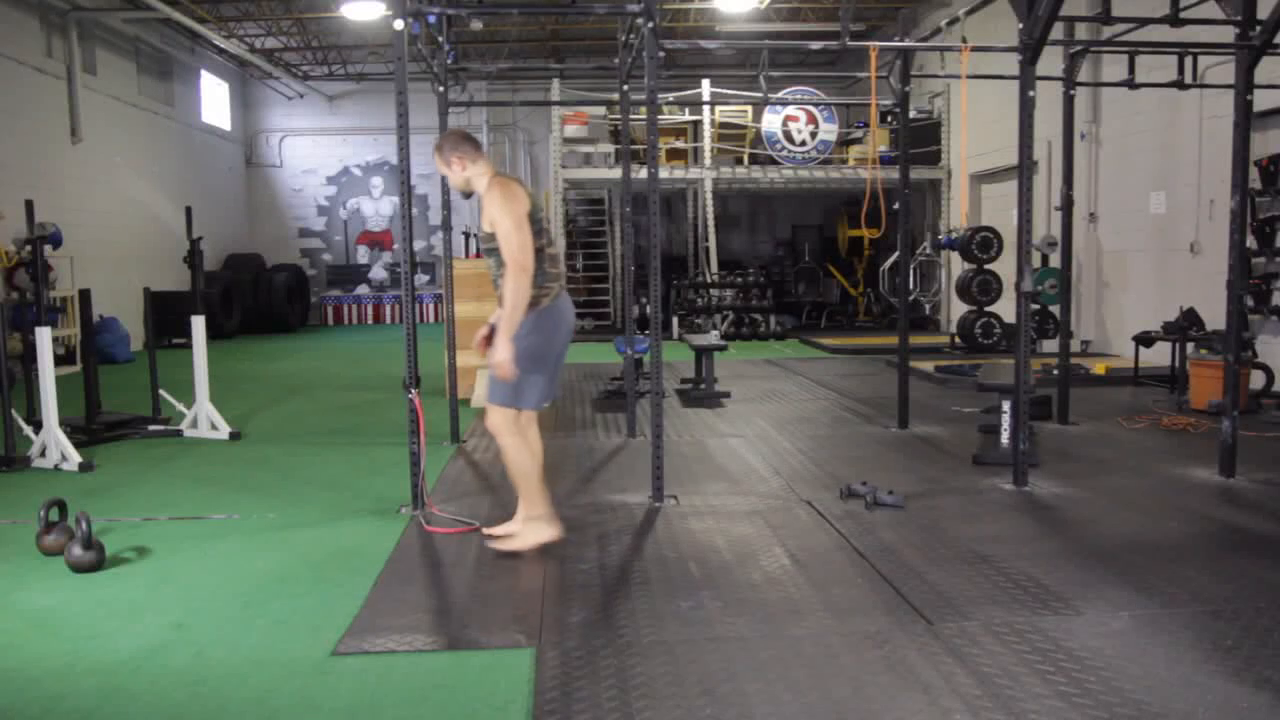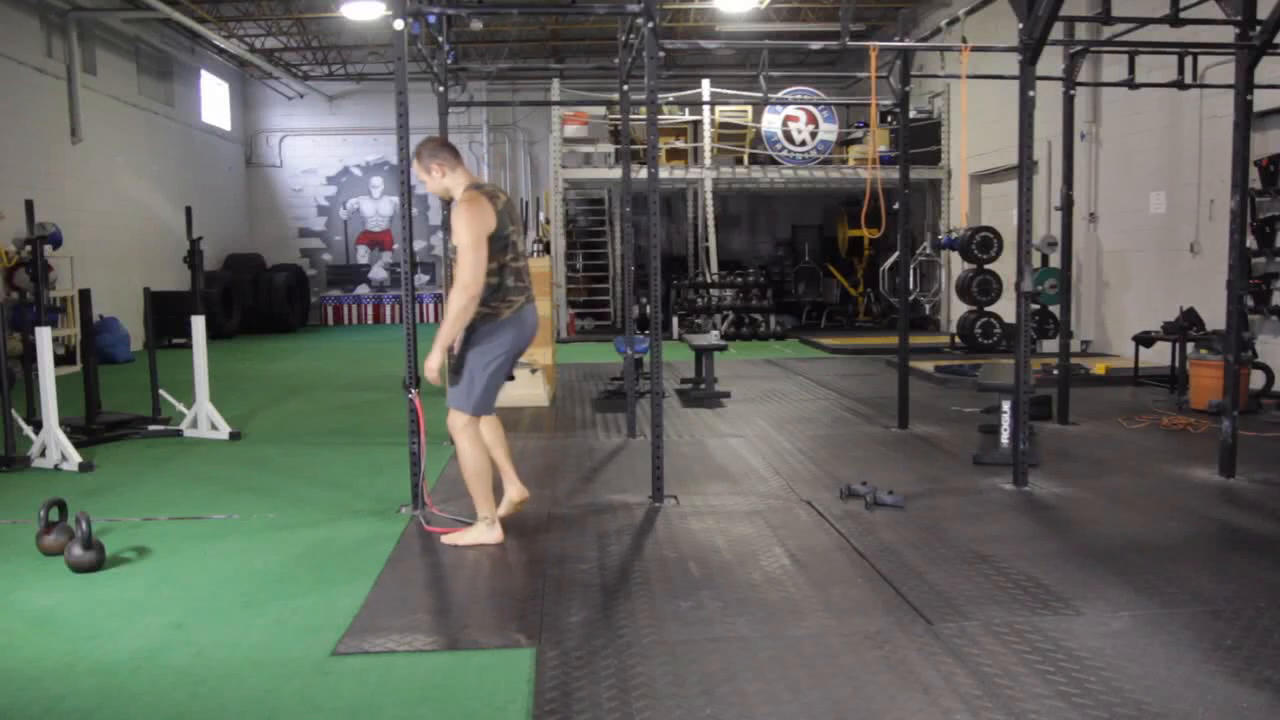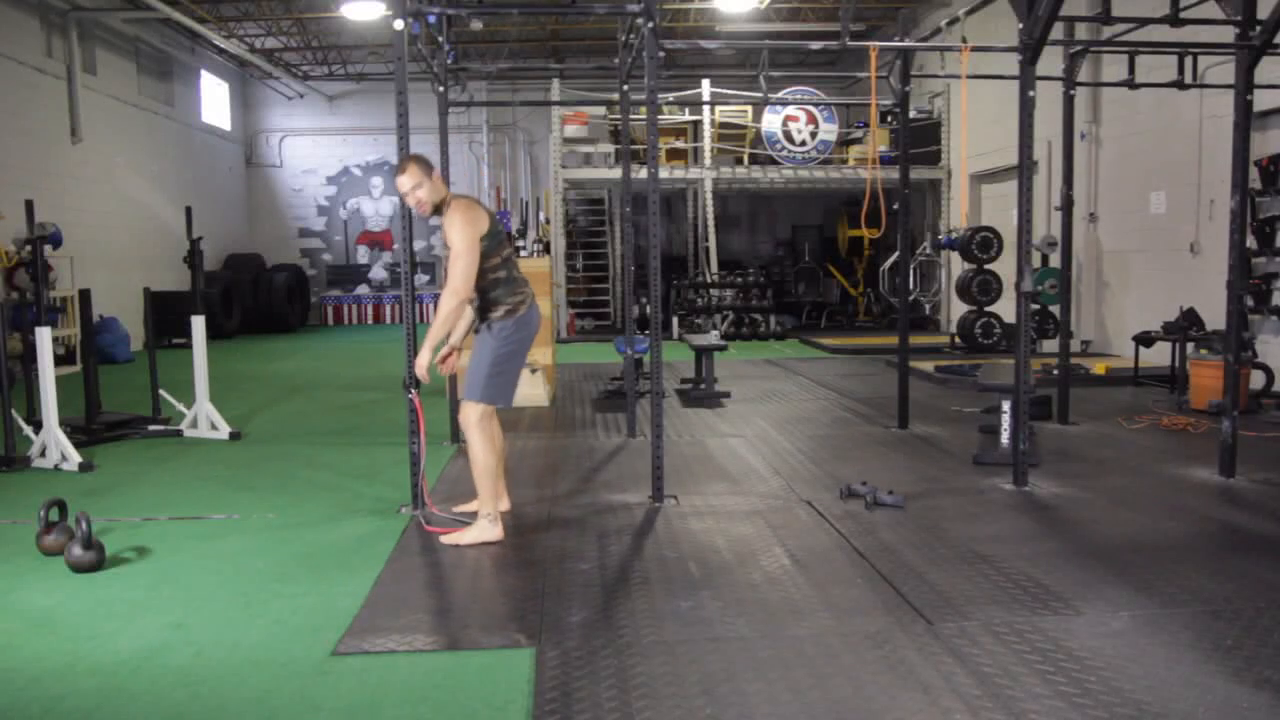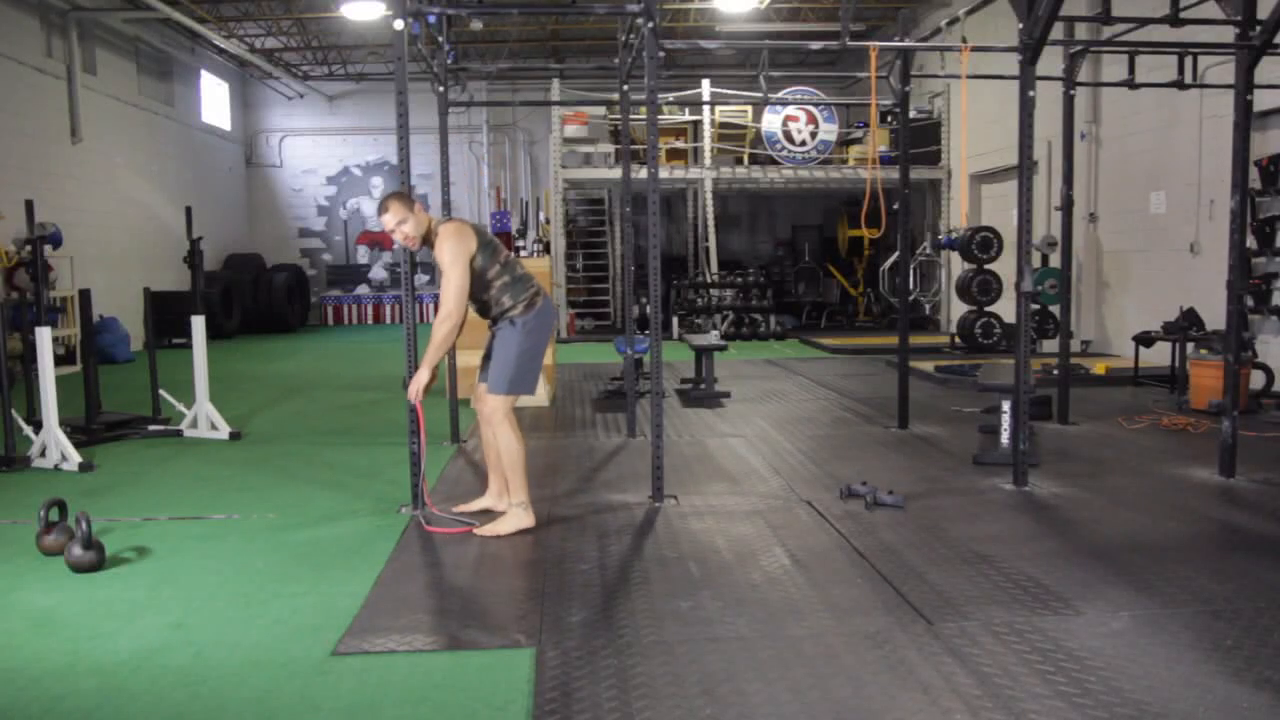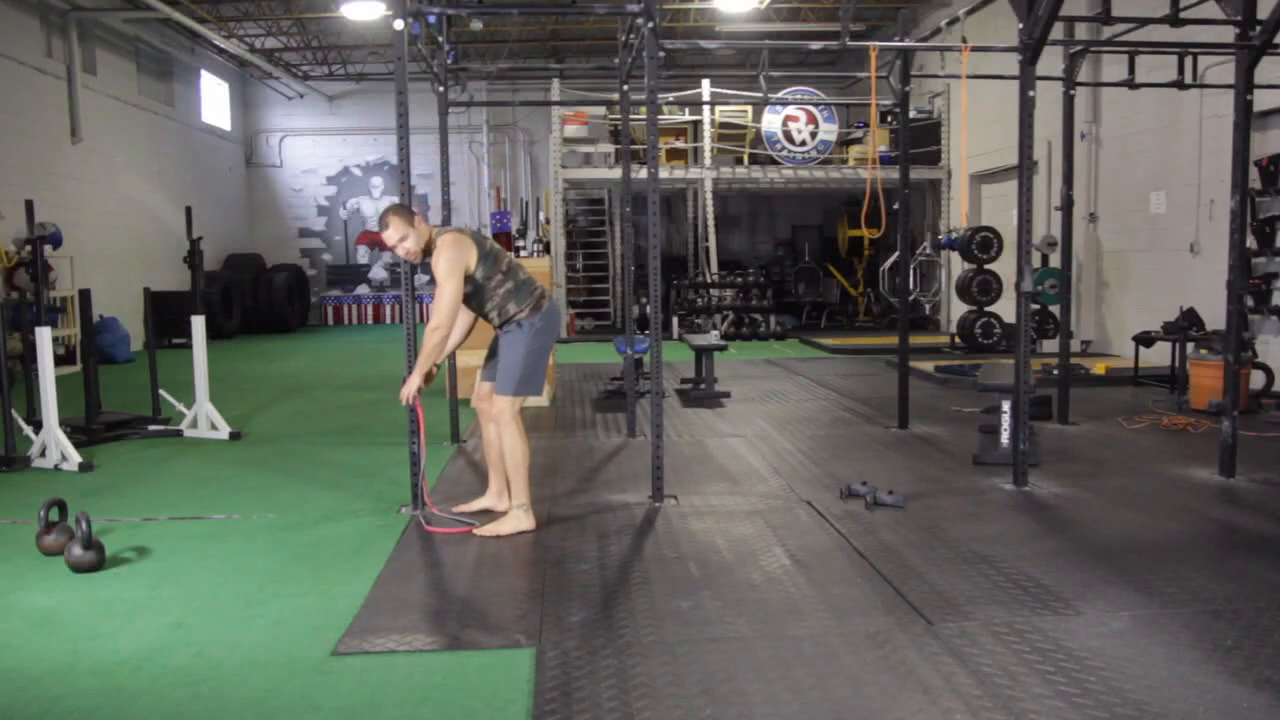
dt=0.3s
person 1, frame 1
left shoulder: (499, 193)
right shoulder: (506, 192)
left elbow: (522, 268)
left wrist: (505, 337)
right wrist: (495, 323)
left hip: (539, 316)
right hip: (544, 312)
left knee: (501, 418)
right knee: (521, 417)
left ankle: (539, 519)
right ankle: (521, 516)
person 1, frame 2
left shoulder: (468, 208)
right shoulder: (493, 196)
left elbow: (468, 289)
left wrist: (438, 348)
right wrist: (463, 328)
left hip: (497, 325)
right hip: (518, 316)
left knee: (461, 421)
right knee: (478, 408)
left ankle: (488, 525)
right ankle: (512, 486)
person 1, frame 3
left shoulder: (459, 214)
right shoulder: (462, 212)
left elbow: (457, 292)
right elbow: (471, 291)
left wrist: (428, 346)
right wrist: (453, 344)
left hip: (507, 321)
right hip: (505, 318)
left knee: (473, 417)
right knee: (483, 411)
left ankle: (489, 523)
right ankle: (496, 496)
person 1, frame 4
left shoulder: (449, 238)
right shoulder: (444, 242)
left elbow: (449, 315)
right elbow: (455, 313)
left wrist: (425, 368)
right wrist: (435, 363)
left hip: (527, 317)
right hip: (512, 319)
left knee: (497, 409)
right knee: (483, 404)
left ankle: (521, 510)
right ankle: (497, 494)
person 1, frame 5
left shoulder: (447, 250)
right shoulder: (449, 245)
left elbow: (440, 326)
right elbow: (463, 316)
left wrist: (417, 374)
right wrist: (434, 364)
left hip: (531, 320)
right hip: (516, 322)
left knee: (504, 411)
right knee: (484, 403)
left ankle: (521, 513)
right ankle: (497, 494)
